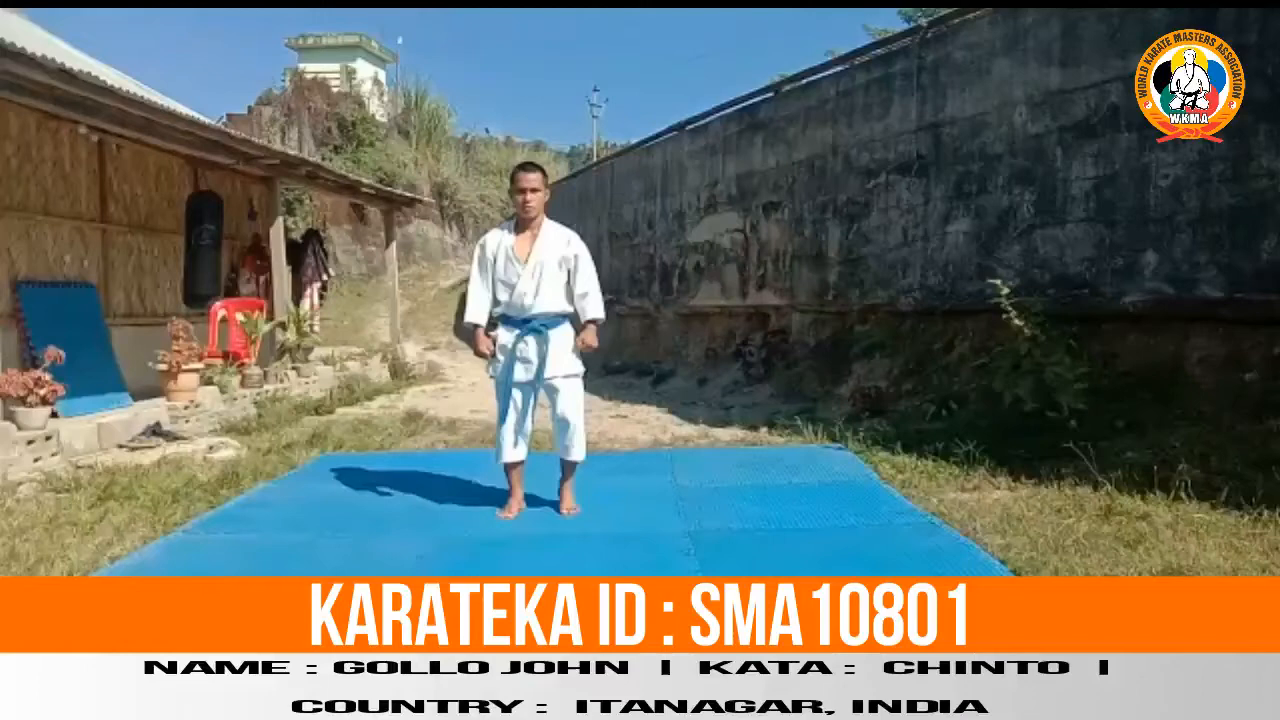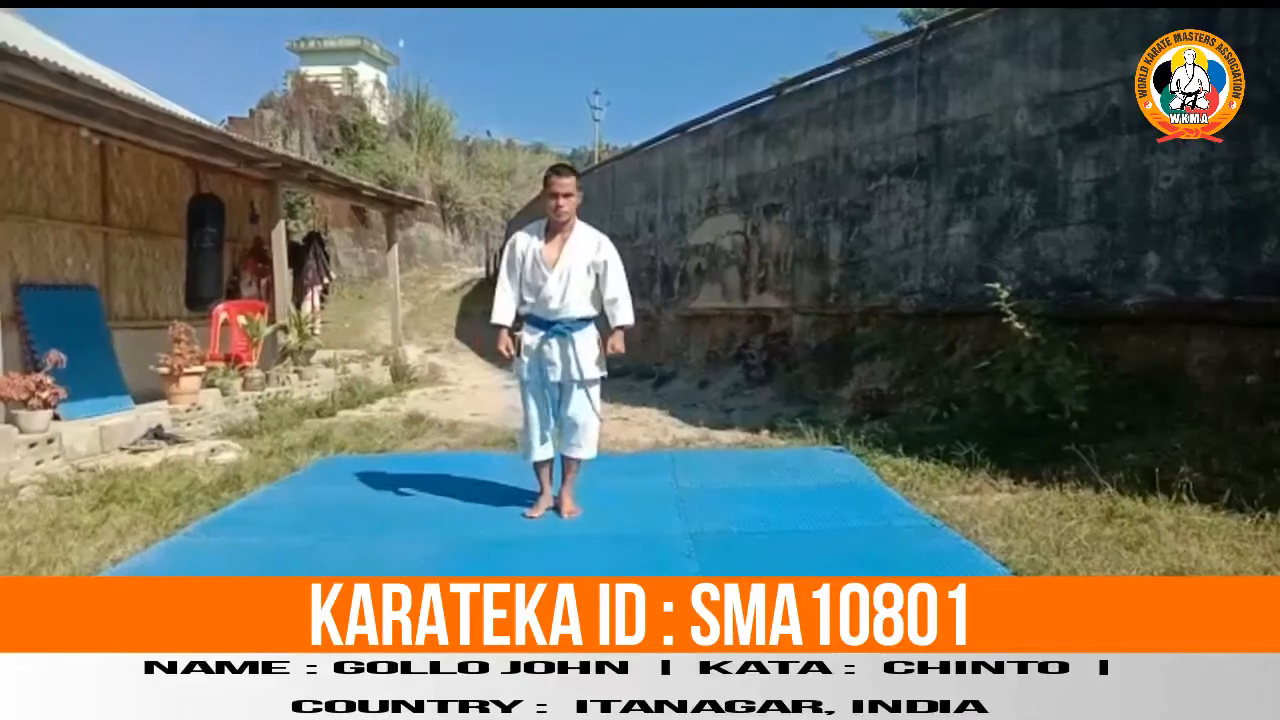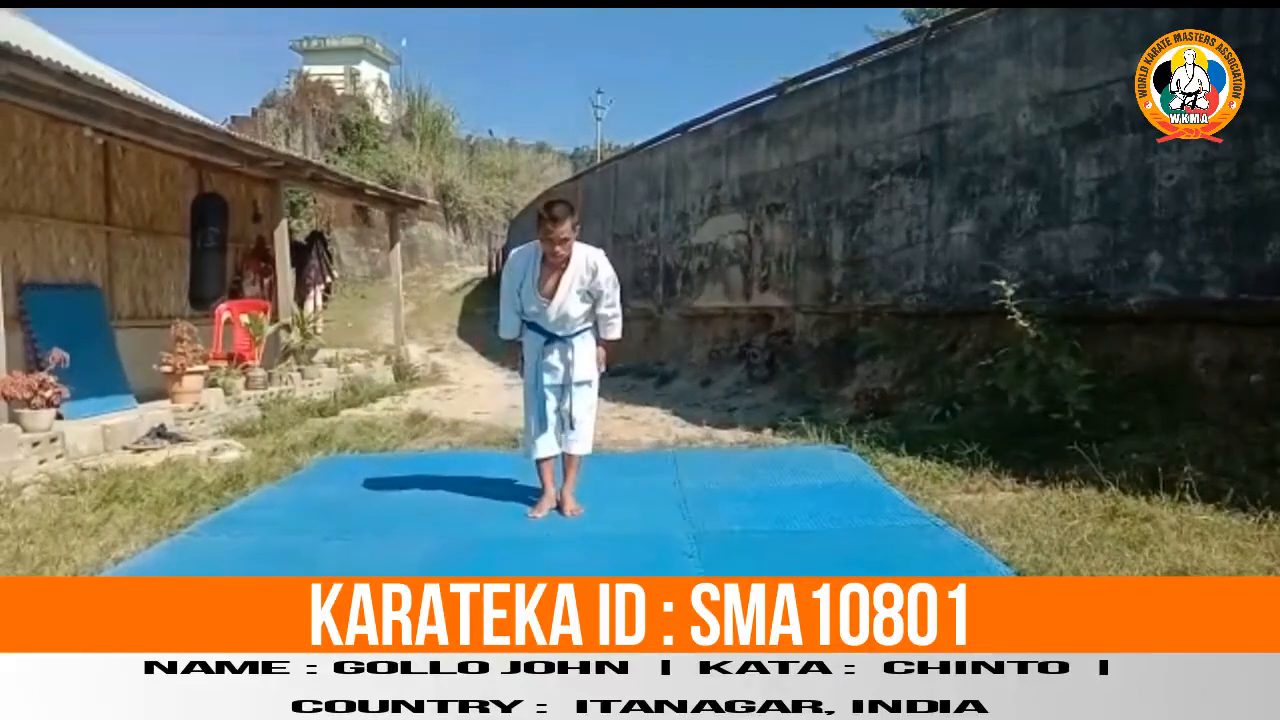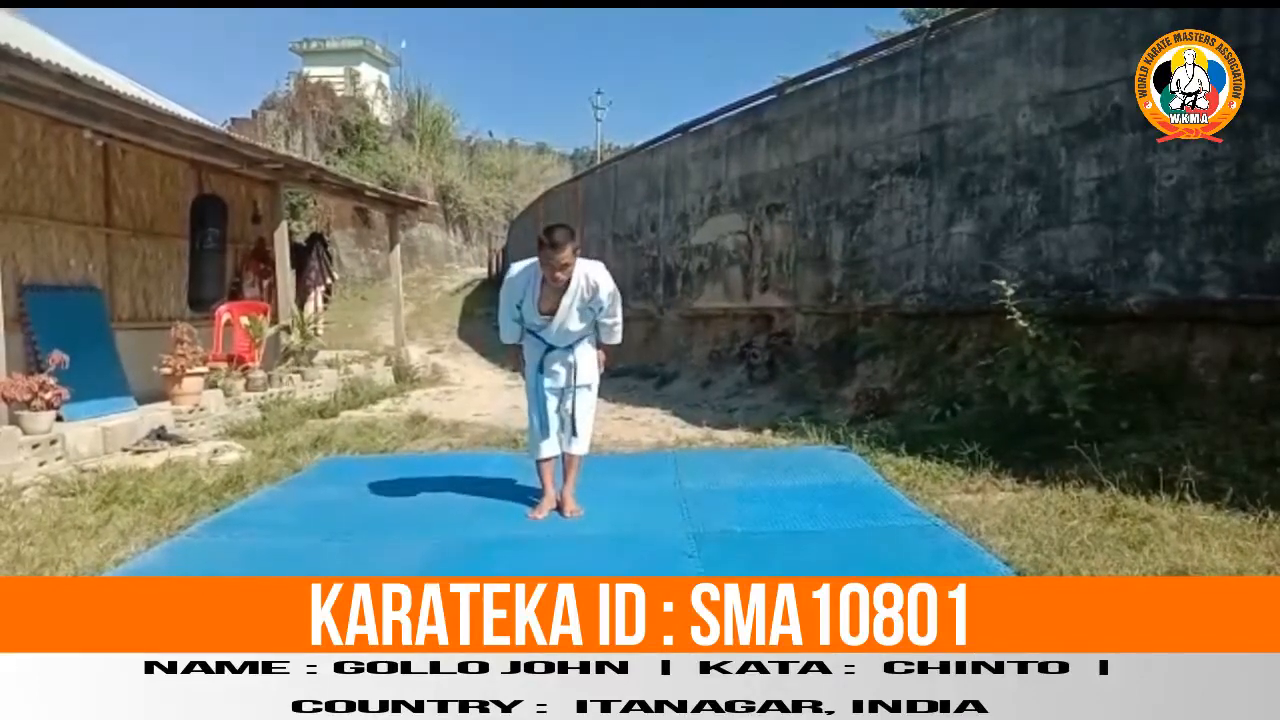
dt=0.7s
person 1, frame 1
left shoulder: (566, 240)
right shoulder: (492, 242)
left elbow: (585, 284)
right elbow: (480, 287)
left wrist: (590, 326)
right wrist: (478, 331)
left hip: (557, 337)
right hip: (511, 339)
left knee: (569, 414)
right knee: (511, 418)
left ankle: (567, 488)
right ankle: (516, 495)
person 1, frame 2
left shoulder: (597, 243)
right shoulder: (522, 240)
left elbow: (615, 288)
right elbow: (508, 287)
left wrist: (618, 331)
right wrist: (503, 330)
left hip: (580, 339)
right hip: (535, 339)
left knee: (579, 417)
right knee: (537, 419)
left ankle: (567, 492)
right ankle: (545, 492)
person 1, frame 3
left shoulder: (594, 263)
right shoulder: (518, 261)
left elbow: (609, 307)
right elbow: (510, 307)
left wrist: (603, 344)
right wrist: (514, 345)
left hip: (580, 345)
right hip: (538, 344)
left knee: (577, 417)
right knee: (540, 417)
left ankle: (568, 491)
right ankle: (547, 492)
person 1, frame 4
left shoulder: (596, 279)
right shoulder: (517, 278)
left elbow: (610, 316)
right elbow: (509, 315)
left wrist: (602, 348)
right wrist: (514, 348)
left hip: (581, 350)
right hip: (539, 350)
left knee: (577, 419)
right knee: (541, 419)
left ankle: (568, 492)
right ankle: (548, 493)
